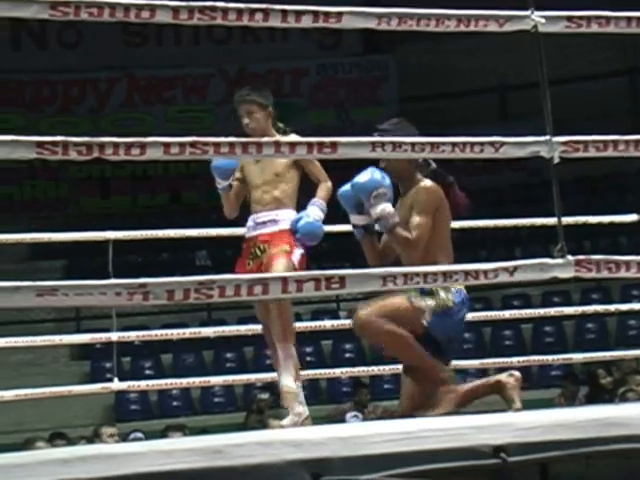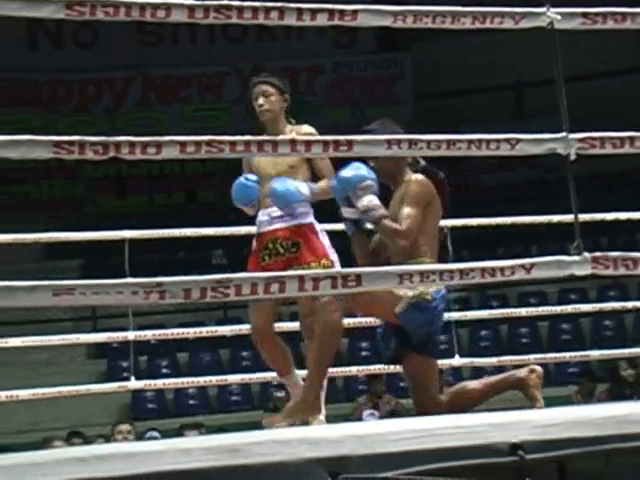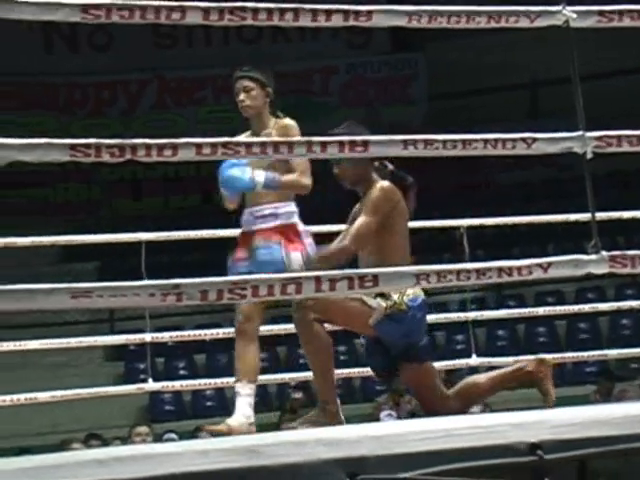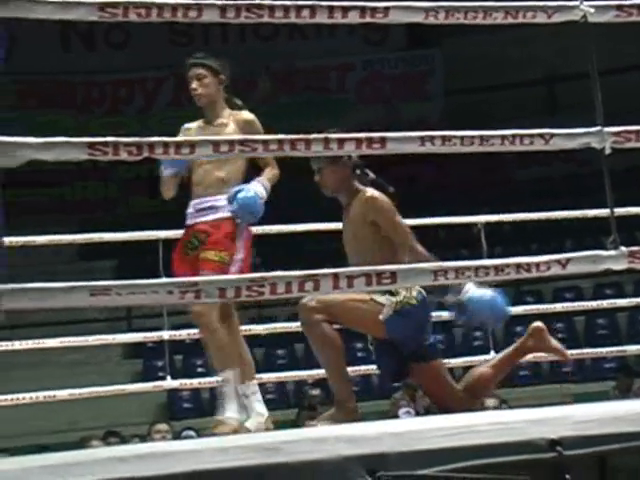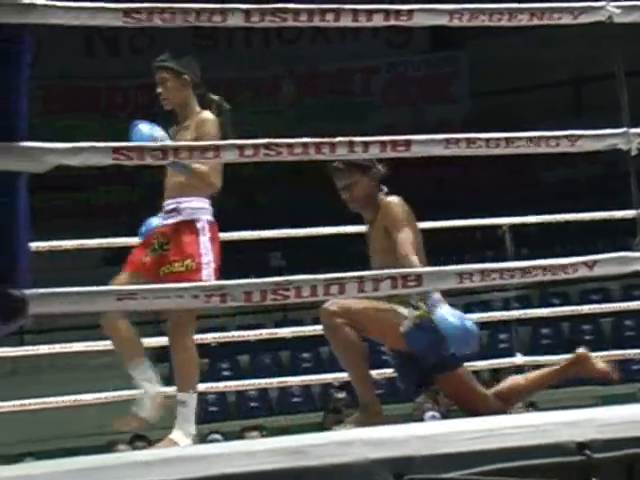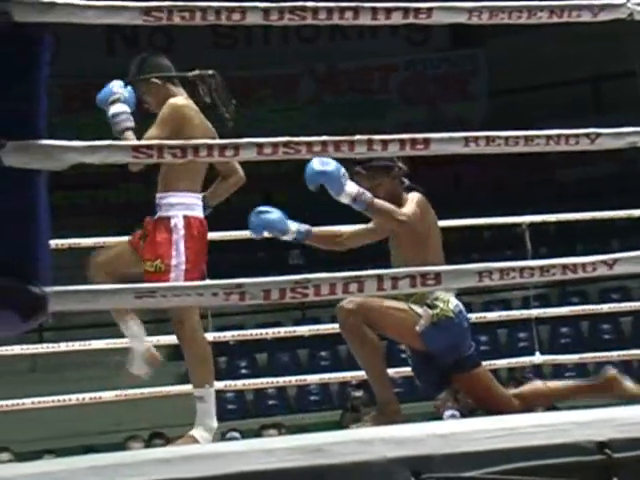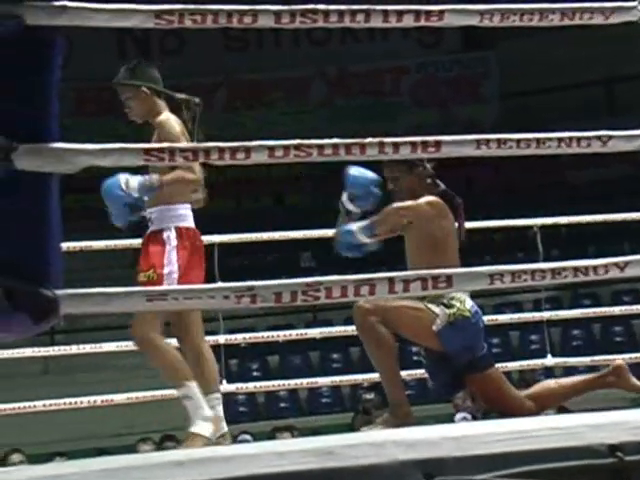
dt=0.4s
person 1, frame 1
right shoulder: (244, 159)
left elbow: (325, 183)
right elbow: (230, 211)
left wrist: (316, 210)
right wrist: (224, 182)
left hip: (285, 232)
right hip: (253, 240)
left knee: (278, 305)
right knee: (270, 327)
left ankle: (289, 378)
right ankle: (296, 410)
person 1, frame 2
left shoulder: (305, 134)
right shoulder: (252, 151)
left elbow: (331, 182)
left wrist: (306, 189)
right wrist: (245, 200)
left hip: (301, 232)
right hip: (266, 238)
left knee: (315, 324)
right knee: (260, 326)
left ankle: (315, 407)
right ankle: (299, 394)
person 1, frame 3
left shoulder: (286, 127)
left elbow: (304, 181)
right elbow: (229, 203)
left wrist: (258, 179)
right wrist: (228, 184)
left hip: (285, 231)
right hip: (250, 237)
right knee: (245, 323)
right ankle: (243, 414)
person 1, frame 4
left shoulder: (244, 121)
right shoulder: (188, 132)
left elbow: (272, 168)
right elbow: (168, 191)
left wrist: (258, 189)
right wrist: (169, 169)
left hip: (228, 225)
right hip: (194, 229)
left knee: (204, 311)
right knee: (224, 320)
left ankle: (232, 408)
right ankle: (257, 411)
person 1, frame 5
left shoulder: (207, 120)
right shoulder: (179, 128)
left elbow: (211, 181)
left hip: (194, 230)
right hip: (167, 231)
left knee: (180, 328)
right knee: (109, 308)
left ankle: (185, 430)
right ankle: (150, 391)
person 1, frame 6
left shoulder: (176, 107)
right shoulder: (201, 122)
left elbow: (136, 160)
right elbow: (236, 176)
left wrist: (118, 113)
left hip: (177, 226)
right hip: (170, 225)
left knee: (186, 324)
right knee: (99, 265)
left ankle: (205, 426)
right ankle: (141, 347)
person 1, frame 7
left shoulder: (167, 125)
right shoulder: (167, 130)
left elbow: (193, 177)
right elbow: (198, 196)
left wrist: (138, 186)
right wrist: (142, 203)
left hip: (173, 238)
right hip: (170, 239)
left knee: (145, 331)
right knee: (190, 338)
left ankle: (204, 418)
right ankle: (217, 427)
person 2, frame 1
left shoulder: (426, 190)
right shoulder: (409, 197)
left elbow: (414, 246)
right elbow: (379, 263)
left wrist: (382, 211)
right wrist: (362, 224)
left hip: (441, 298)
right hip: (428, 303)
left knee: (366, 320)
right knee: (412, 410)
left ankle: (442, 381)
right ankle: (495, 383)
person 2, frame 2
left shoulder: (418, 184)
right shoulder: (397, 199)
left elbow: (402, 237)
right elbow: (367, 260)
left wrist: (370, 209)
right wrist: (353, 218)
left hip: (421, 293)
right hip: (415, 300)
right knee: (434, 408)
right ankle: (521, 377)
person 2, frame 3
left shoulder: (383, 193)
right shoulder: (362, 206)
left elbow: (348, 248)
right elbow: (335, 258)
left hip: (396, 305)
right hip: (392, 310)
left knee: (307, 308)
right knee: (445, 407)
left ankle: (327, 411)
right ankle: (529, 371)
person 2, frame 4
left shoulder: (370, 201)
right shoulder: (350, 210)
left elbow: (413, 251)
left wrist: (461, 287)
left hip: (400, 305)
right hip: (391, 312)
left knee: (311, 308)
right knee: (460, 402)
left ankle: (345, 408)
right ankle: (527, 342)
person 2, frame 5
left shoulder: (393, 208)
right shoulder: (372, 223)
left elbow: (412, 263)
left wrist: (437, 306)
left hip: (417, 318)
right hip: (412, 327)
left knee: (333, 313)
right knee: (490, 406)
left ankle: (370, 411)
right ankle: (572, 365)
person 2, frame 6
left shoulder: (414, 203)
right shoulder: (389, 222)
left elbow: (402, 220)
right elbow: (341, 239)
left wrist: (348, 193)
right wrist: (292, 230)
left hip: (436, 317)
right hip: (433, 322)
left knee: (351, 310)
right knee: (508, 405)
left ankle: (387, 410)
right ankle: (600, 383)
person 2, frame 7
left shoulder: (433, 204)
right shoulder: (420, 213)
left elbow: (401, 211)
right elbow: (349, 235)
left wrist: (360, 231)
right wrist: (352, 205)
left hip: (454, 316)
right hip: (451, 322)
left knee: (367, 310)
right knee: (523, 407)
left ankle: (400, 412)
right ankle: (608, 376)
